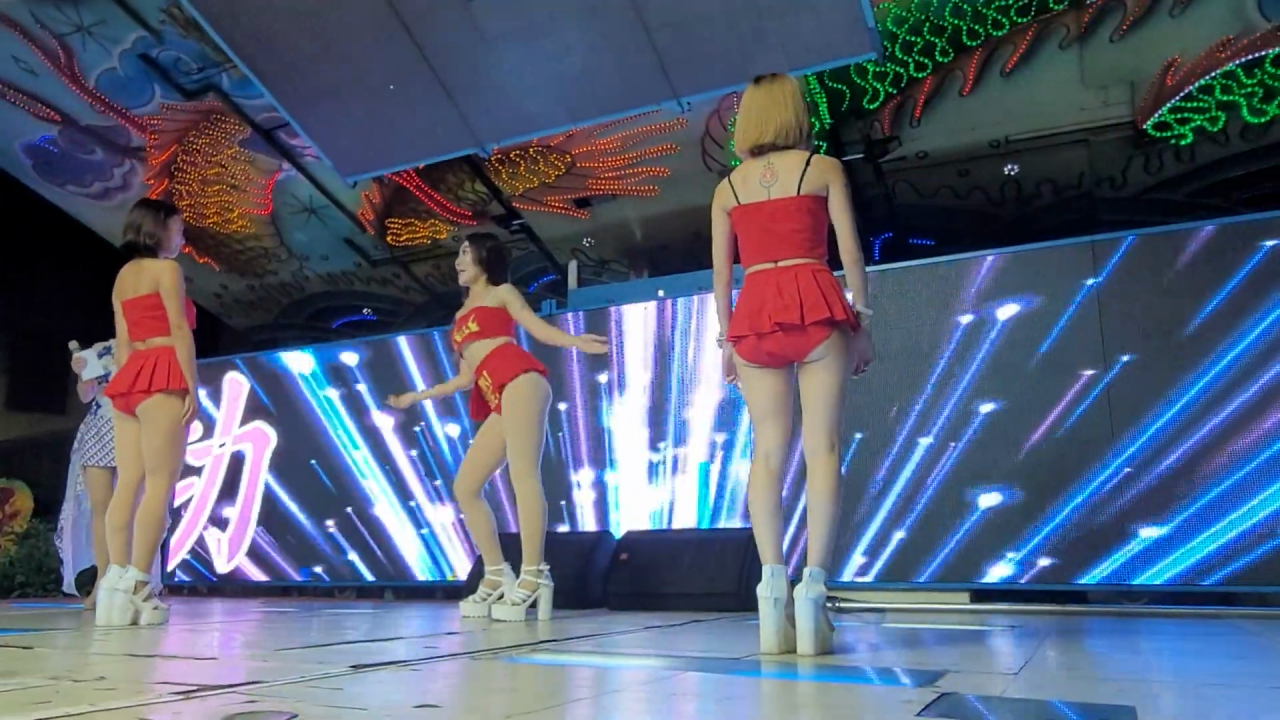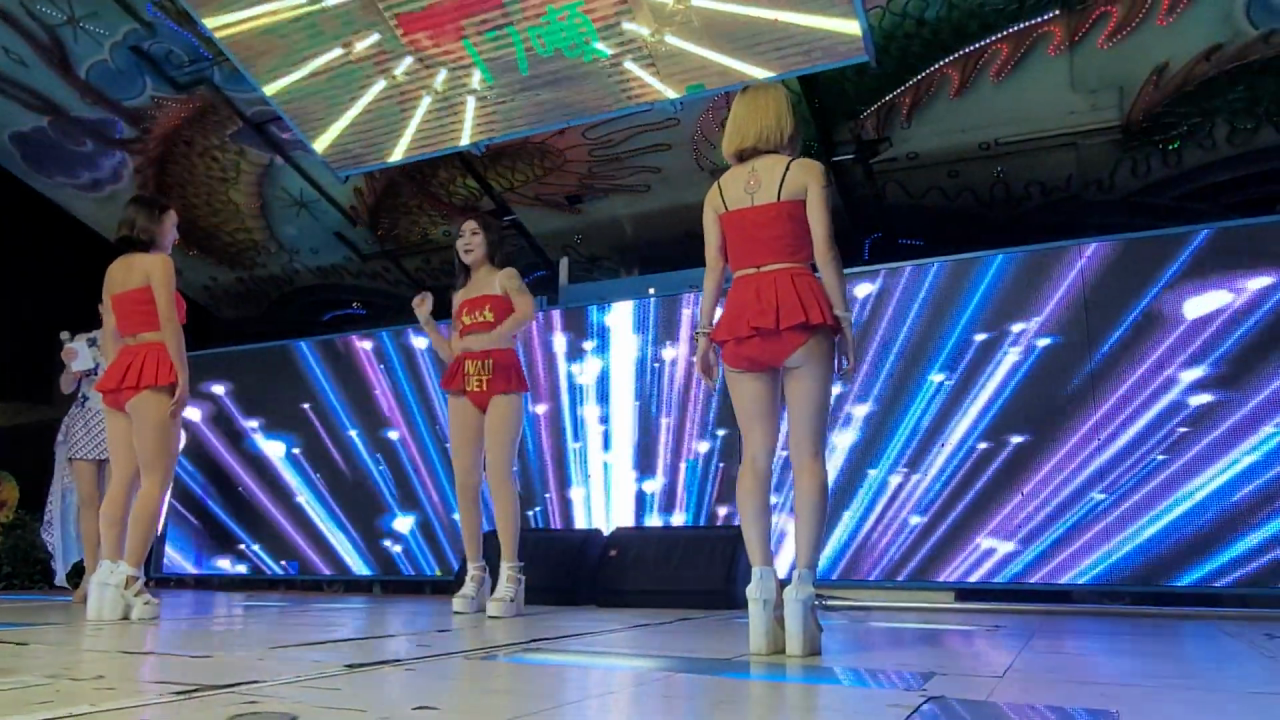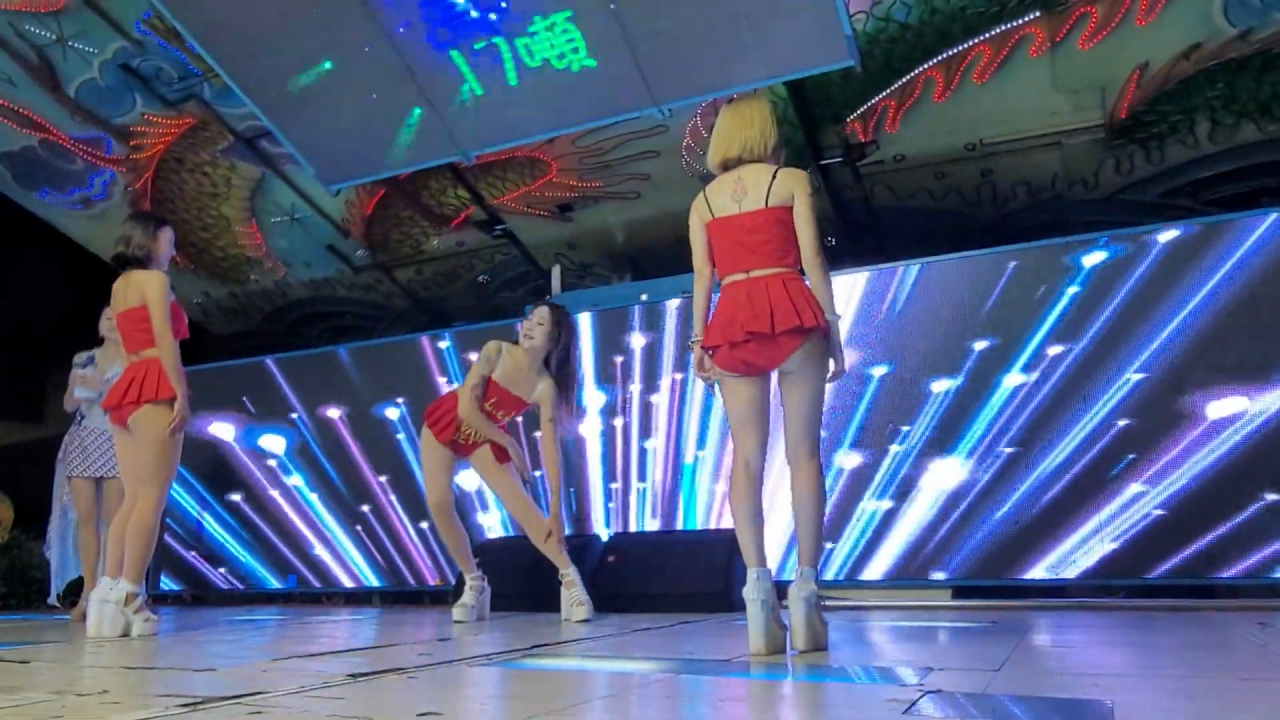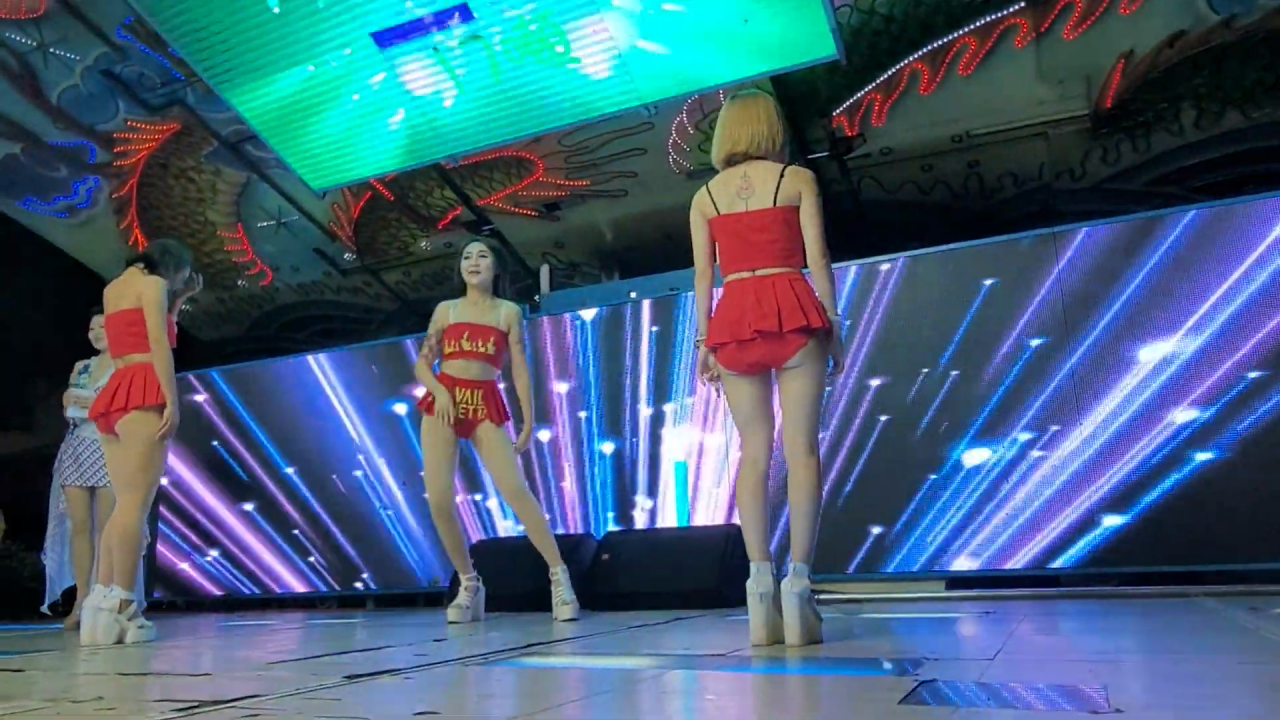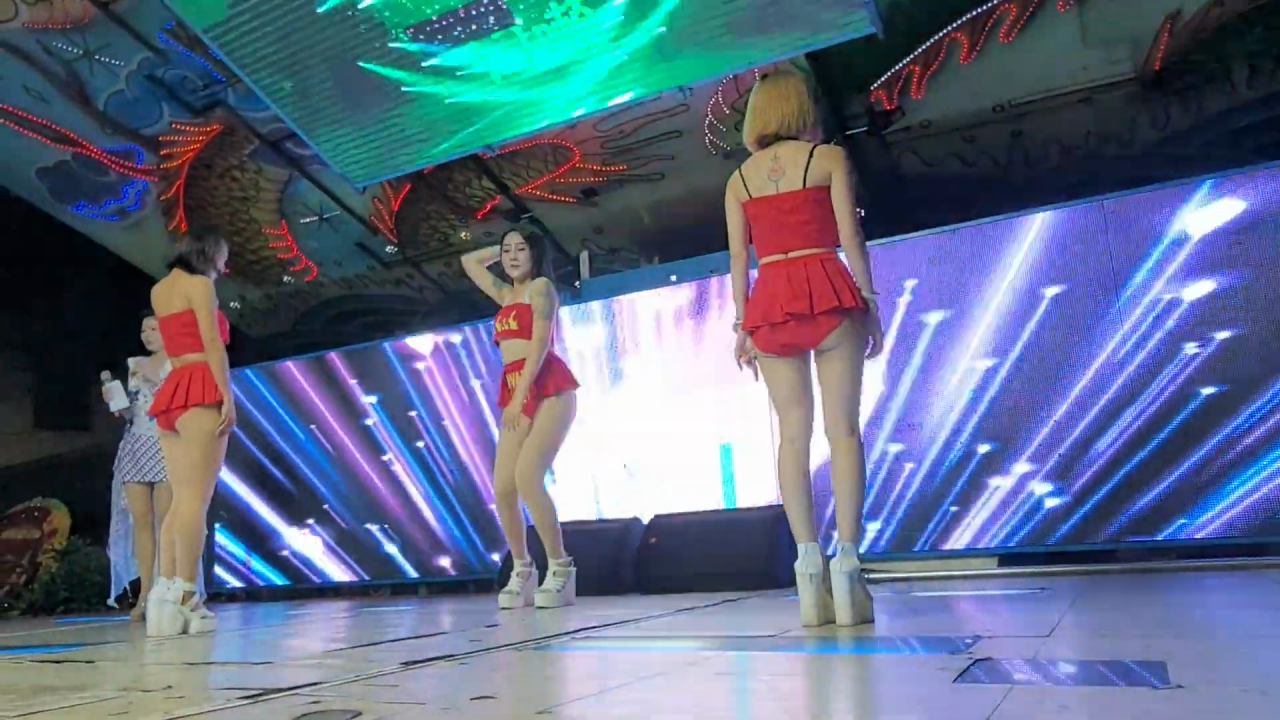
dt=1s
person 1, frame 1
left shoulder: (727, 187)
right shoulder: (824, 168)
left elbow: (721, 271)
right elbow: (850, 251)
left wrist: (728, 337)
right wrist: (860, 321)
left hip: (754, 314)
right hip: (814, 307)
left knee: (767, 452)
right knee: (821, 448)
left ankle: (772, 586)
right ankle: (813, 585)
person 1, frame 2
left shoulder: (718, 189)
right shoulder: (807, 172)
left elbow: (714, 269)
right elbow: (825, 253)
left wrist: (704, 335)
right wrist: (844, 320)
left hip: (742, 319)
right hip: (799, 311)
left knee: (755, 455)
right knee: (806, 453)
left ankle: (763, 589)
right ankle: (801, 587)
person 1, frame 3
left shoulder: (703, 199)
right shoulder: (792, 180)
left elbow: (702, 276)
right elbow: (812, 259)
left wrist: (699, 341)
right wrist: (831, 327)
left hip: (732, 322)
right hip: (790, 314)
left knee: (747, 457)
right knee: (803, 454)
left ankle: (758, 590)
right ankle: (804, 587)
person 1, frame 4
left shoulder: (705, 195)
right shoulder: (798, 179)
left elbow: (703, 274)
right elbow: (817, 257)
left wrist: (704, 341)
right wrist: (834, 323)
left hip: (733, 321)
right hip: (791, 312)
left knee: (754, 452)
right knee: (801, 449)
left ankle: (760, 583)
right ankle: (797, 581)
person 1, frame 5
left shoulder: (739, 178)
right shoulder: (829, 157)
left elbow: (738, 258)
right elbow: (850, 236)
left wrist: (742, 324)
right wrist: (870, 302)
left hip: (770, 303)
right hip: (826, 293)
left knee: (793, 433)
right knee: (842, 428)
left ankle: (809, 566)
right ankle: (846, 561)
person 2, frame 1
left shoulder: (123, 275)
right shoulder: (166, 268)
left elbow: (122, 339)
right elbow: (180, 329)
left wrist: (129, 382)
right wrist: (192, 385)
left hip: (129, 380)
right hip: (162, 378)
left knee: (128, 484)
right knee: (160, 484)
left ankle: (117, 582)
right ankle: (136, 585)
person 2, frame 2
left shoulder: (114, 268)
right shoulder: (158, 262)
left elbow: (110, 330)
right elbow: (169, 323)
left wrist: (118, 371)
right wrist: (183, 377)
left hip: (120, 376)
right hip: (152, 373)
left knee: (122, 480)
right knee: (155, 480)
left ankle: (109, 577)
right ankle: (127, 581)
person 2, frame 3
left shoulder: (121, 285)
right shoulder: (154, 279)
right elbow: (164, 339)
right wrist: (181, 393)
left hip: (128, 390)
right hip: (154, 389)
left knee: (133, 498)
right knee: (152, 496)
left ankle: (109, 594)
right ankle: (127, 599)
person 2, frame 4
left shoulder: (114, 287)
right shoulder: (153, 282)
right elbow: (159, 343)
left wrist: (179, 299)
right wrist: (172, 399)
left hip: (115, 396)
right hip: (142, 395)
left knee: (125, 505)
right knee: (135, 504)
left ankle: (102, 602)
right ankle: (121, 606)
person 2, frame 5
left shoulder: (161, 290)
right shoulder: (199, 284)
right elbow: (212, 342)
right wrist: (228, 395)
left hip: (172, 395)
right hip: (199, 392)
left knee: (181, 499)
right knee: (195, 498)
left ankle: (166, 594)
right ankle: (184, 598)
person 3, frame 1
left shoulder: (502, 292)
right shoulder: (461, 316)
left elbow: (538, 327)
right elbow: (466, 377)
left wrist: (577, 341)
right wrist: (419, 396)
left hip: (520, 380)
right hip: (497, 401)
left knee: (523, 474)
right knee: (465, 487)
left ankle: (534, 577)
right ankle: (497, 576)
person 3, frame 2
left shoulder: (506, 277)
right shoulder: (460, 295)
left elbow: (528, 311)
left wrist: (492, 336)
right wrist: (425, 319)
left hip: (503, 379)
right hip: (463, 385)
left knee: (498, 473)
right knee: (464, 481)
left ankle: (509, 573)
right ankle: (475, 572)
person 3, frame 3
left shoulder: (545, 386)
right shoulder: (495, 351)
left elbow: (550, 450)
right elbow: (466, 407)
left wrist: (556, 512)
right wrist: (510, 443)
left hip: (485, 437)
right hip: (445, 423)
left knee: (522, 506)
right knee: (439, 503)
left ankle: (570, 578)
right ankle: (474, 583)
person 3, frame 4
left shoulder: (509, 312)
right shoulder: (445, 310)
left elbow: (520, 369)
right elbow: (422, 362)
left wrist: (528, 422)
right wrist: (440, 394)
left hip: (487, 406)
right hip: (441, 404)
left knee: (516, 489)
right knee: (439, 500)
left ankle: (559, 576)
right ankle: (469, 585)
person 3, frame 5
left shoulder: (541, 286)
right shoulder: (505, 294)
left elbow: (541, 340)
right elbow: (468, 261)
left wrist: (520, 392)
right wrist: (502, 243)
left hip: (549, 389)
right hip: (516, 396)
left knee: (527, 478)
right knee: (503, 487)
left ankle: (560, 570)
right ankle: (522, 571)
person 4, frame 1
right shoulder: (99, 349)
right elbow: (86, 396)
right wrist: (82, 374)
right hip: (98, 431)
right knee: (99, 505)
right ankle: (102, 580)
person 4, frame 2
right shoulder: (83, 341)
right elbow: (67, 387)
right wrist: (70, 365)
right hip: (84, 425)
right knee: (86, 499)
right ankle: (89, 573)
person 4, frame 3
right shoulder: (82, 359)
right elbow: (69, 405)
left wrist: (103, 387)
right wrist: (75, 385)
left hip: (116, 441)
right hip: (82, 442)
left knee: (113, 517)
right knee: (84, 516)
right ankle: (88, 591)
person 4, frame 4
right shoulder: (80, 367)
right wrist: (68, 403)
right hip: (76, 450)
left knee: (106, 527)
right knee: (78, 525)
right ankle: (81, 600)
person 4, frame 5
right shoulder: (136, 366)
left wrist: (155, 378)
left hip: (165, 445)
right hip: (135, 447)
left knee: (165, 519)
right knee: (140, 519)
right ankle: (146, 591)
